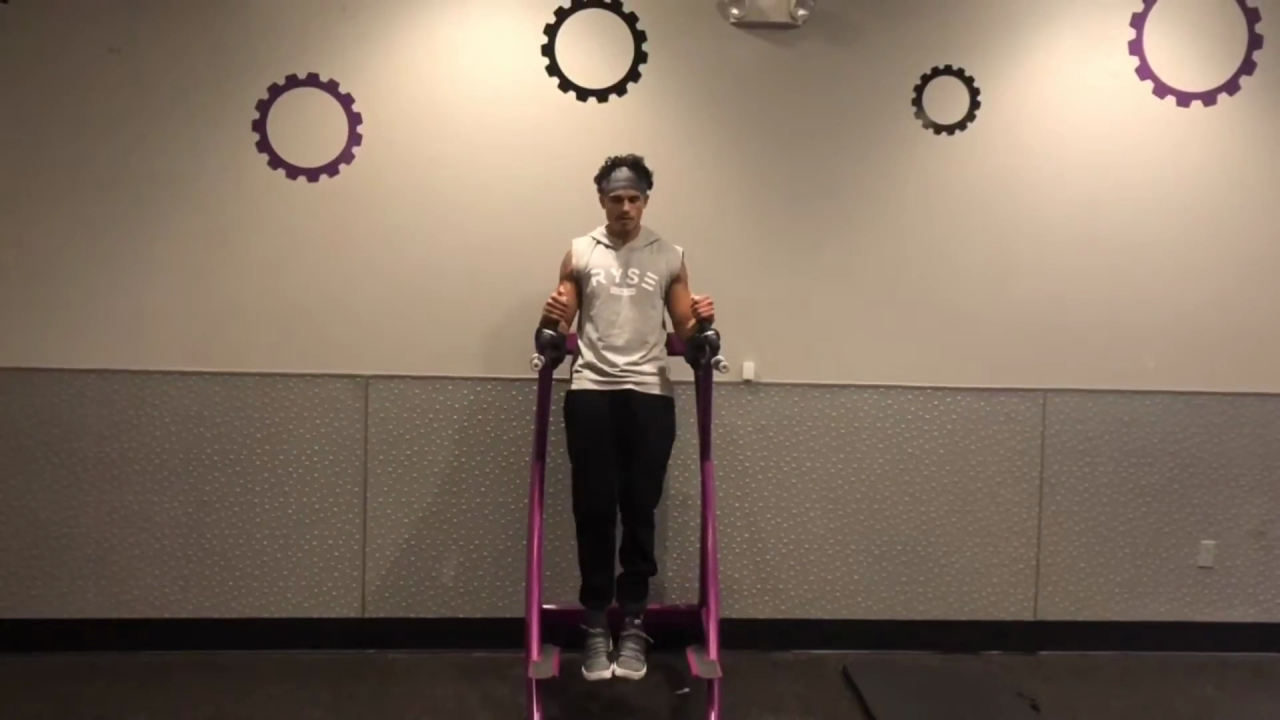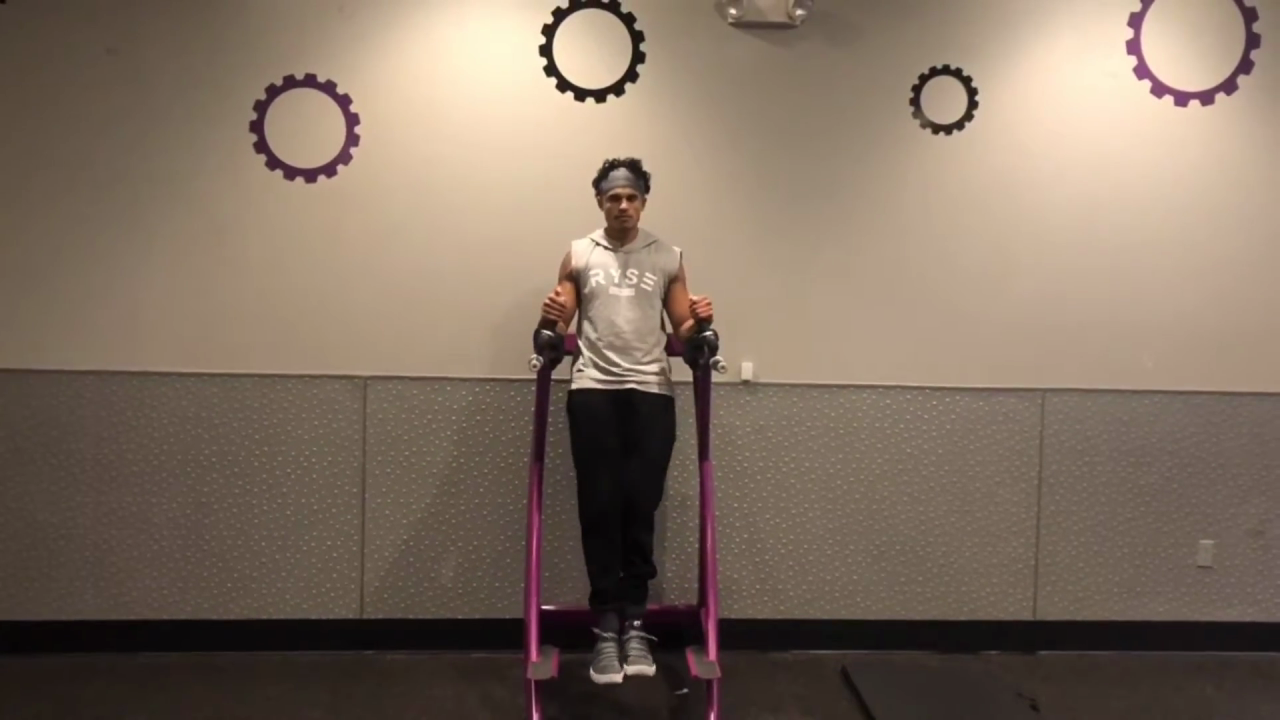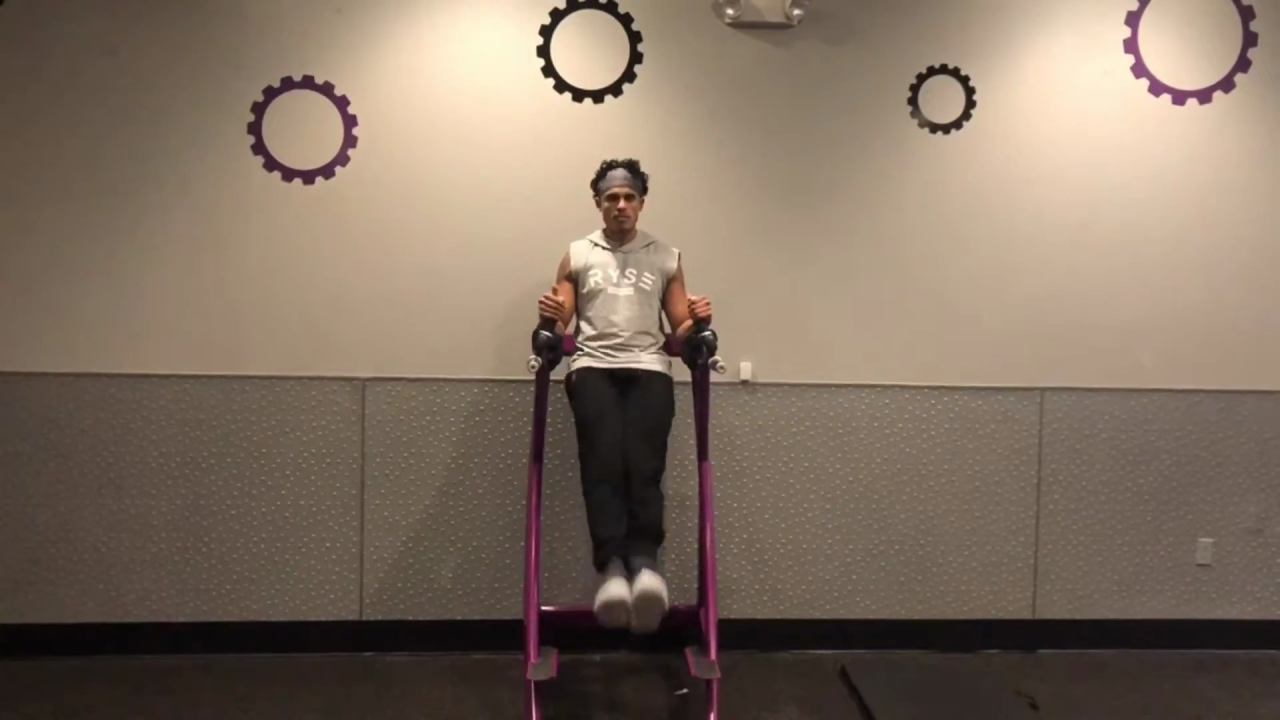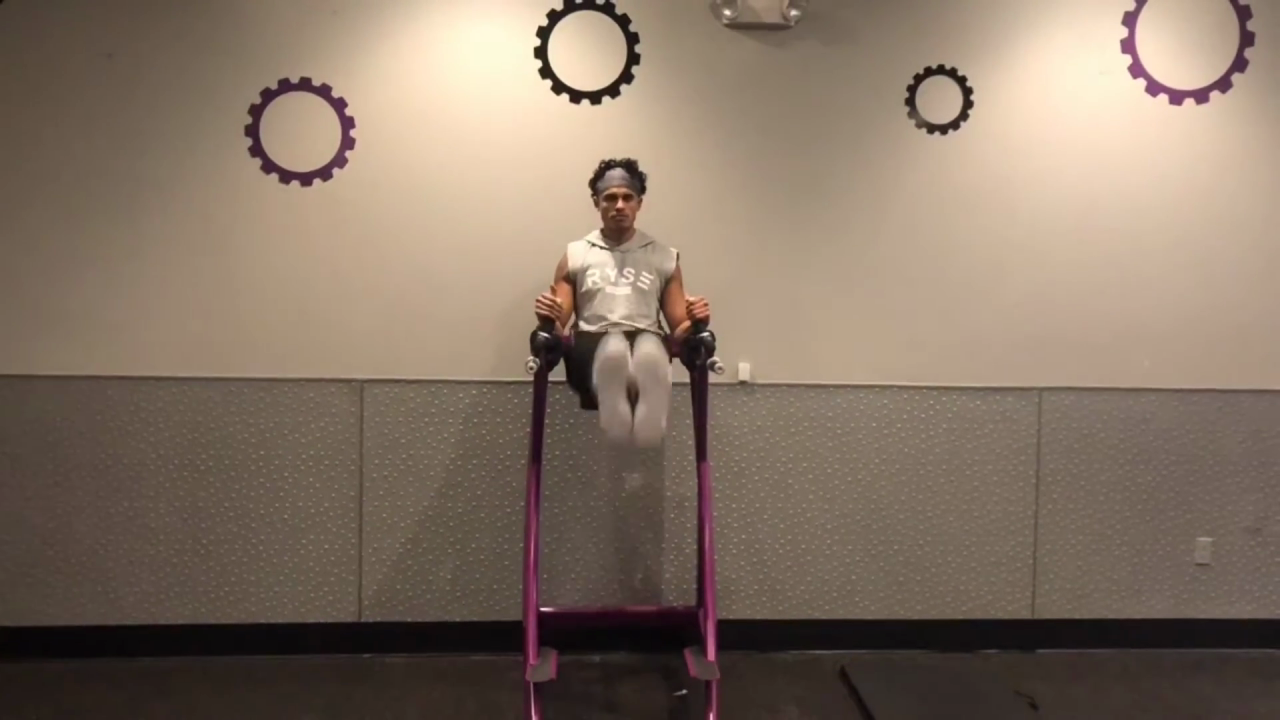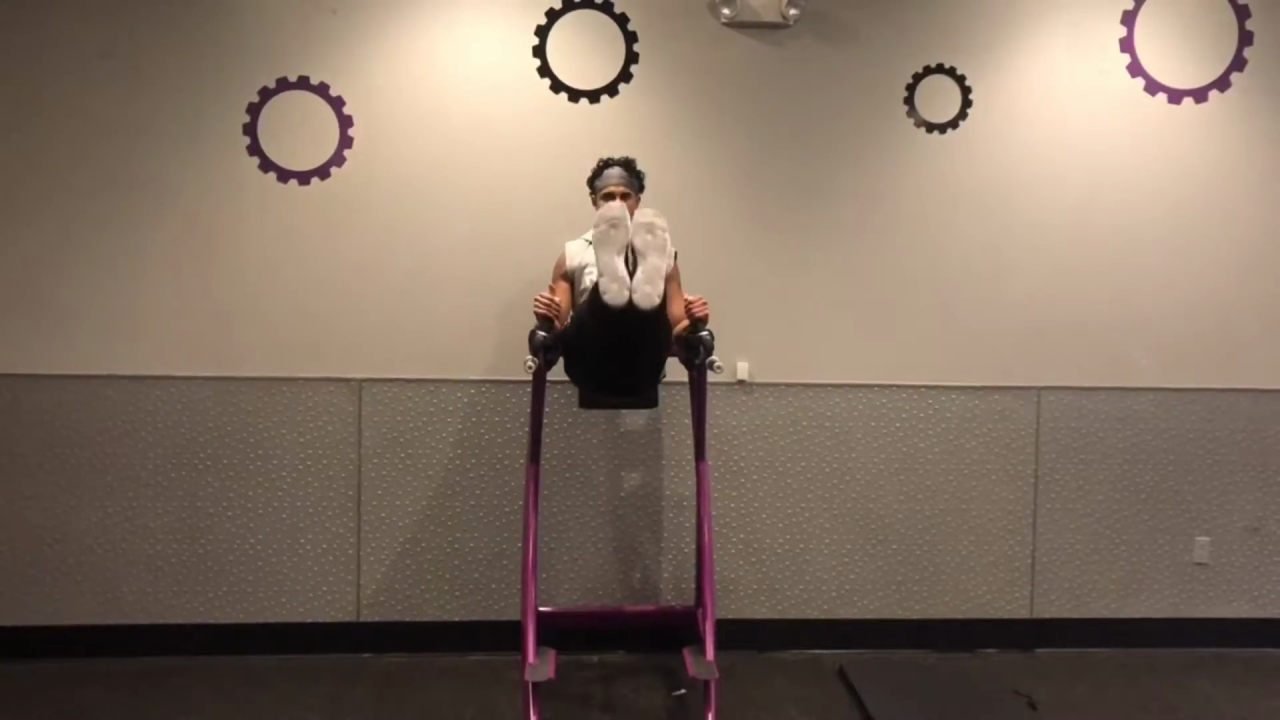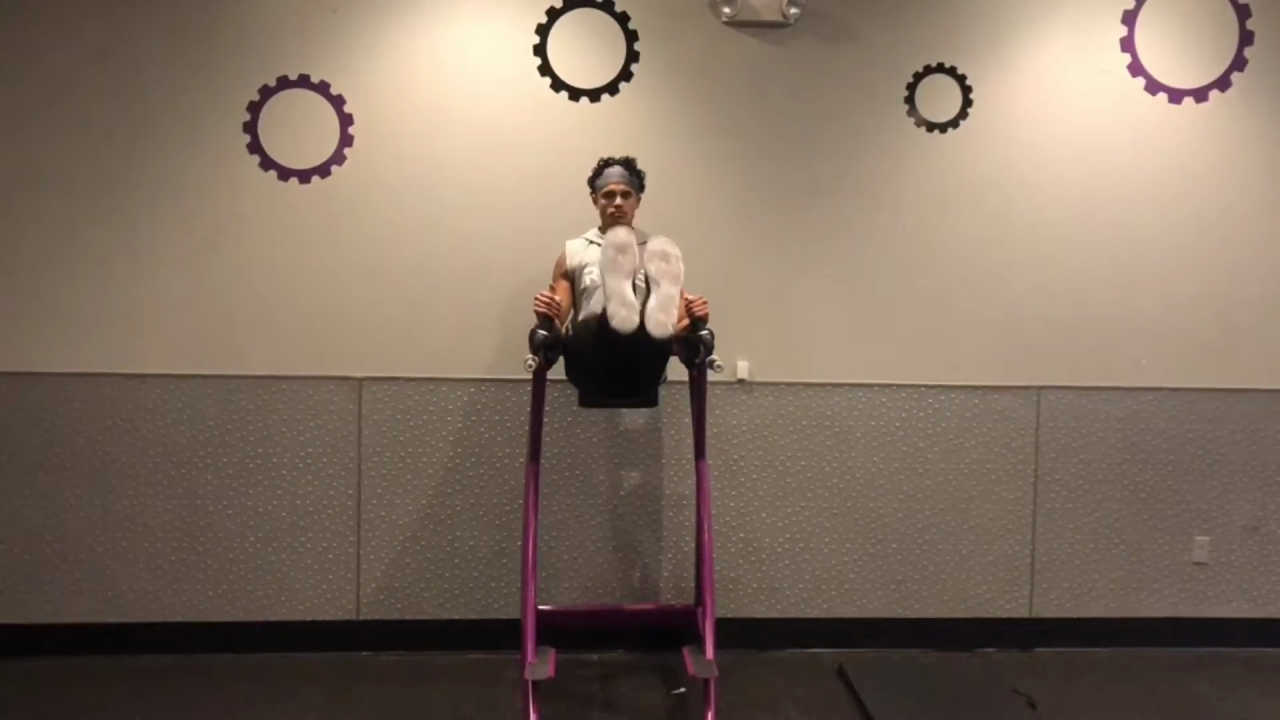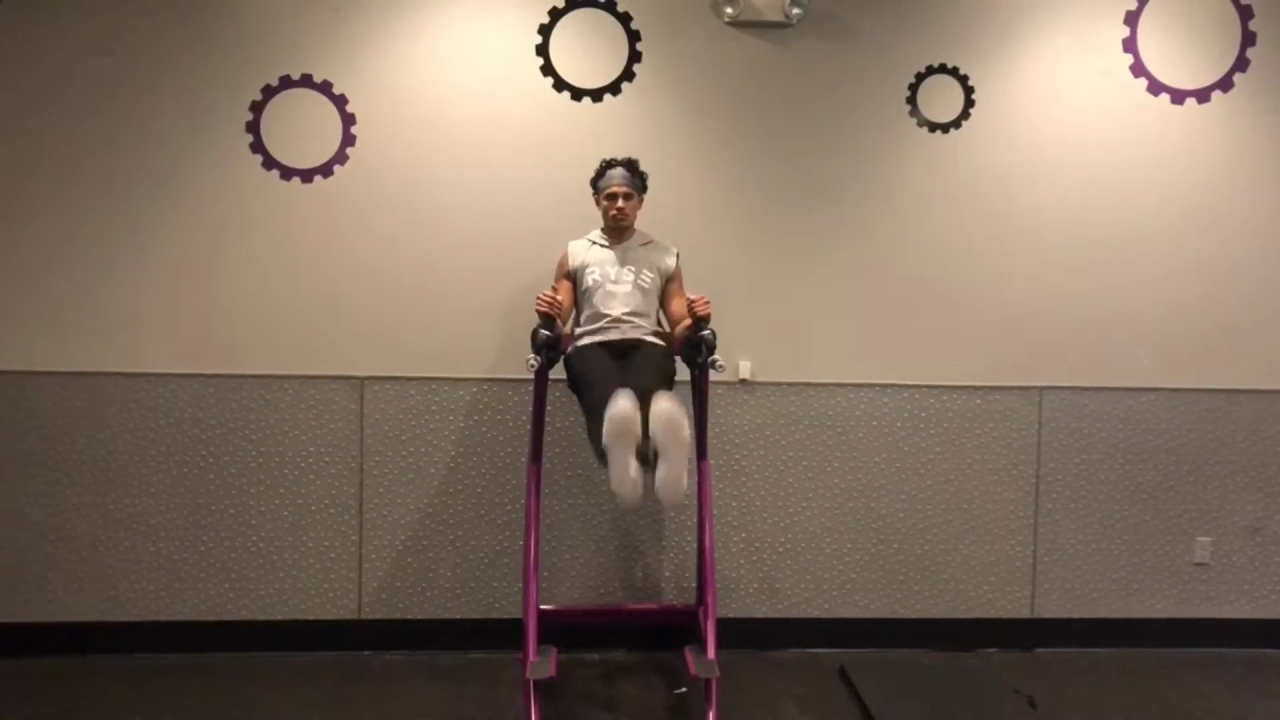
dt=0.3s
person 1, frame 1
left shoulder: (670, 257)
right shoulder: (579, 254)
left elbow: (683, 331)
right elbow: (560, 330)
left wrist: (702, 320)
right wrist: (551, 319)
left hip: (650, 393)
right hip: (591, 392)
left knee: (639, 509)
right knee: (594, 510)
left ankle: (633, 623)
right ankle: (596, 625)
person 1, frame 2
left shoulder: (668, 257)
right shoulder: (579, 254)
left elbow: (682, 332)
right elbow: (558, 329)
left wrist: (699, 321)
right wrist: (550, 320)
left hip: (650, 389)
right hip: (593, 387)
left knee: (640, 505)
right knee: (600, 506)
left ankle: (633, 621)
right ankle: (607, 625)
person 1, frame 3
left shoulder: (666, 257)
right shoulder: (577, 255)
left elbow: (680, 331)
right elbow: (559, 327)
left wrist: (698, 322)
right wrist: (549, 319)
left hip: (648, 369)
right hip: (593, 368)
left knee: (643, 463)
right knee: (602, 460)
left ankle: (643, 566)
right ankle: (612, 569)
person 1, frame 4
left shoulder: (664, 258)
right shoulder: (574, 256)
left elbow: (680, 334)
right elbow: (557, 327)
left wrist: (695, 321)
right wrist: (549, 320)
left knee: (649, 354)
right knee: (601, 352)
left ankle: (644, 406)
right ankle: (614, 400)
person 1, frame 5
left shoulder: (664, 255)
right shoulder: (572, 254)
left elbow: (677, 328)
right elbow: (556, 327)
left wrist: (693, 321)
right wrist: (547, 319)
left hip: (640, 369)
right hip: (592, 368)
left ankle: (646, 286)
person 1, frame 6
left shoulder: (660, 255)
right shoulder: (573, 253)
left elbow: (679, 328)
right elbow: (556, 327)
left wrist: (692, 318)
right wrist: (548, 317)
left hip: (641, 376)
right hip: (592, 367)
left ankle: (659, 312)
right ankle: (620, 304)
person 1, frame 7
left shoulder: (664, 256)
right shoulder: (575, 253)
left elbow: (681, 332)
right elbow: (558, 329)
left wrist: (695, 321)
right wrist: (549, 320)
left hip: (647, 347)
right hip: (591, 347)
left knee: (651, 395)
right knee: (605, 399)
left ankle: (664, 452)
right ankle: (620, 454)
